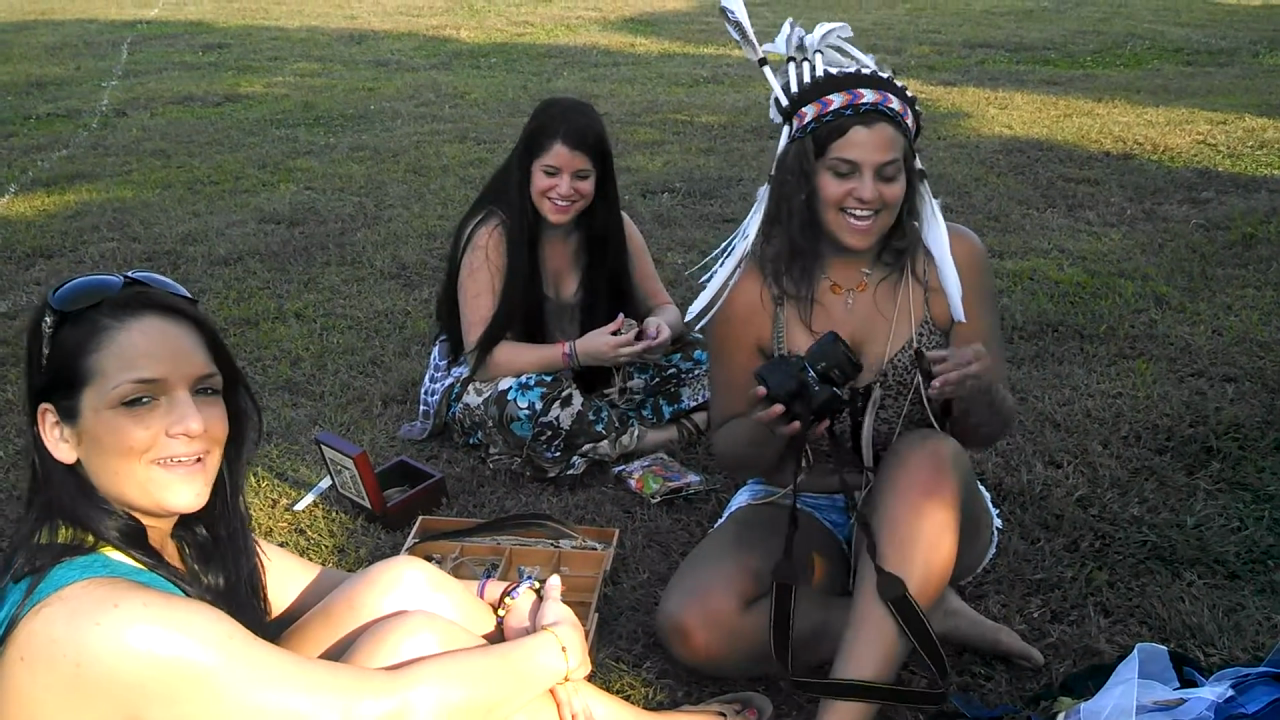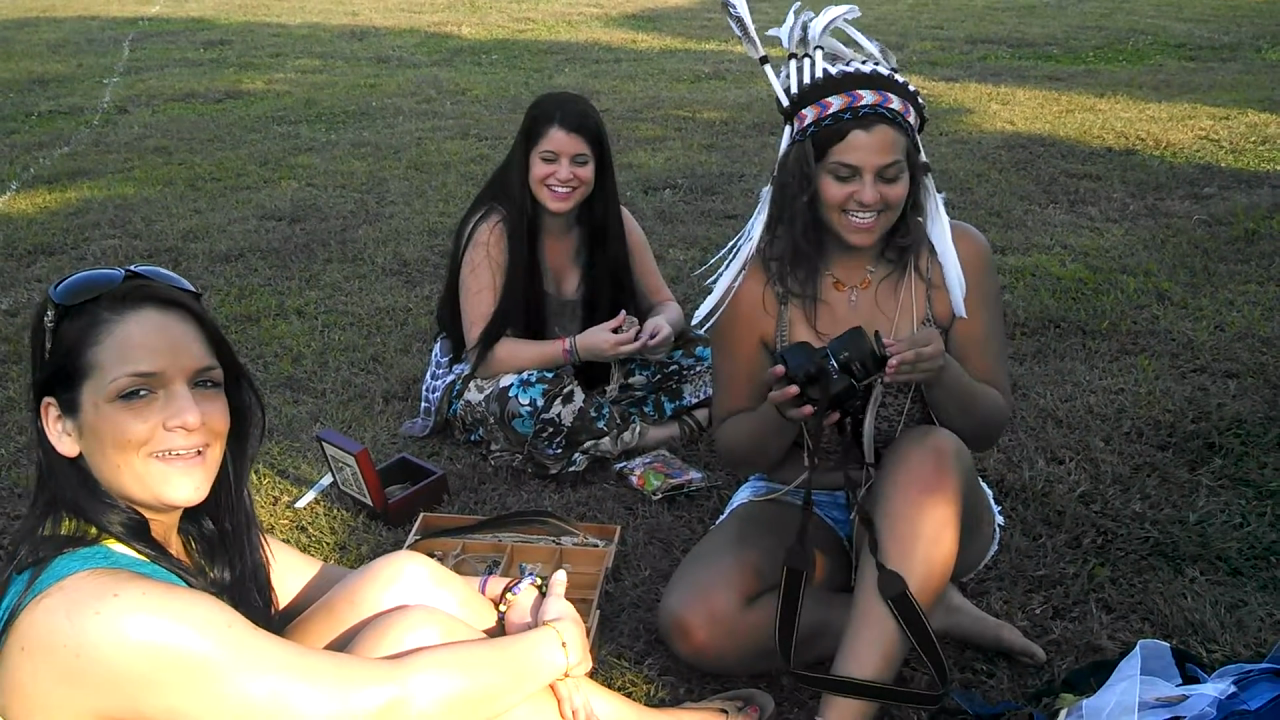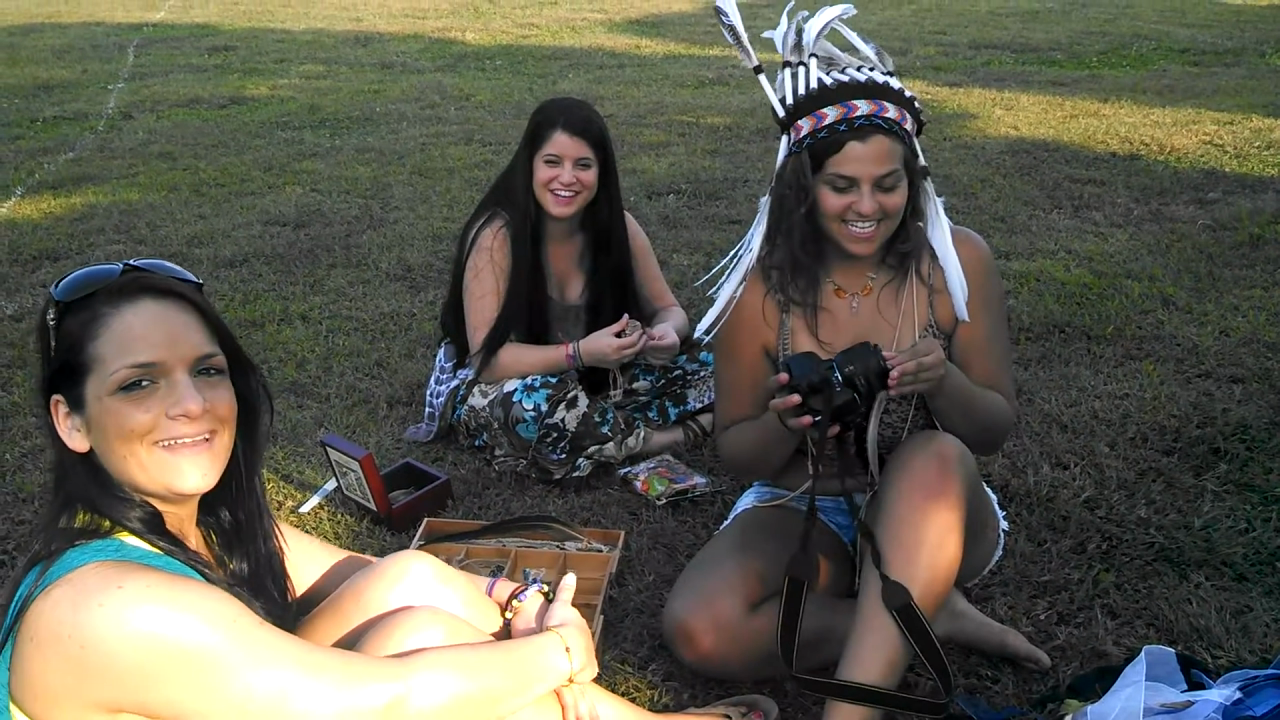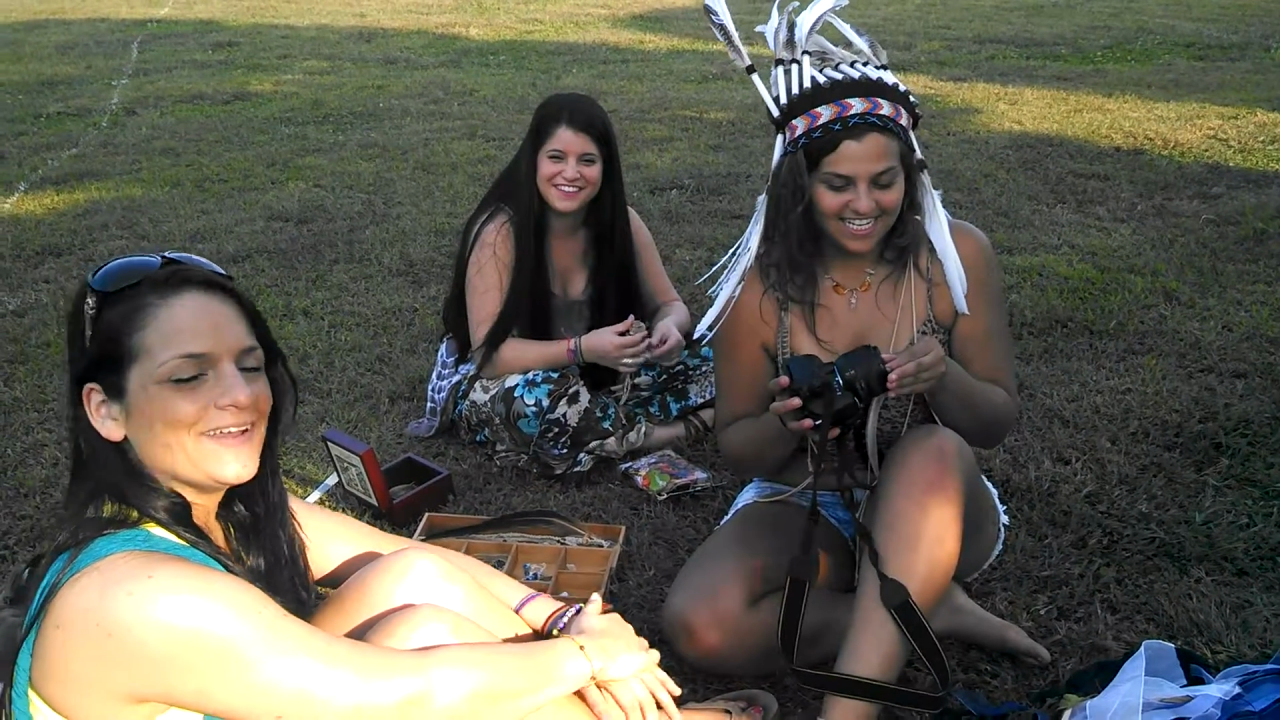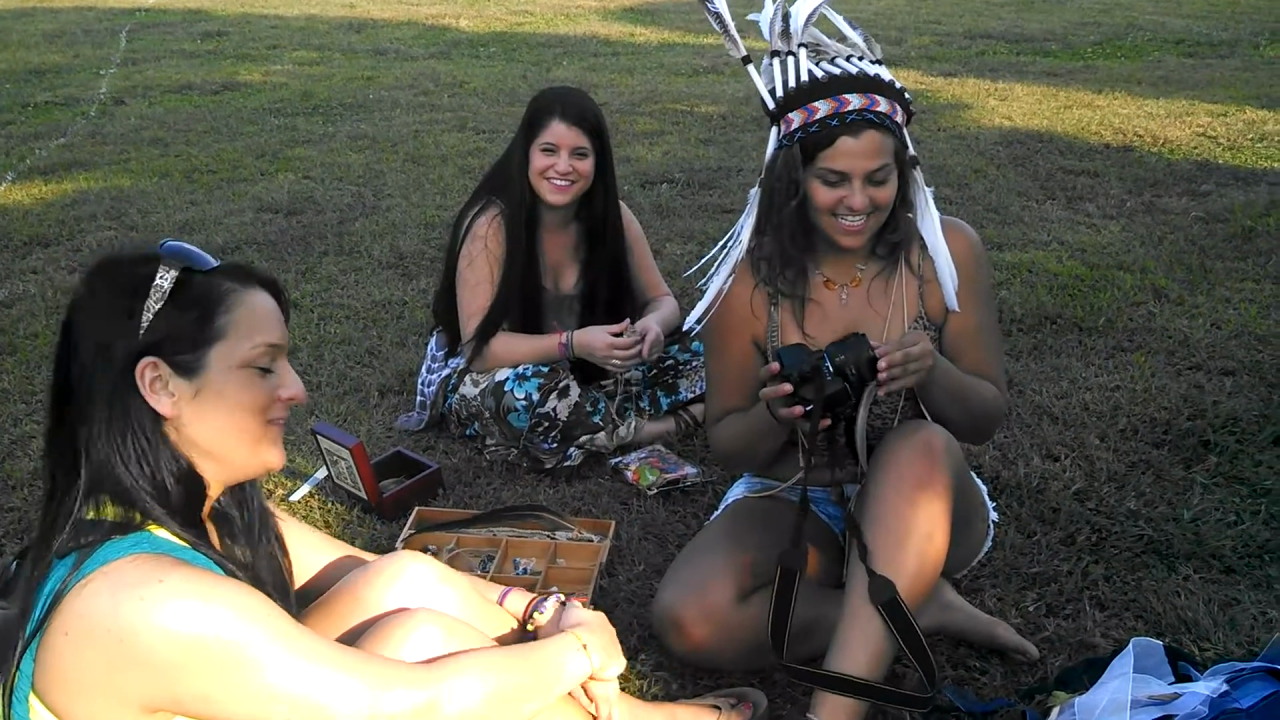
dt=0.3s
person 1, frame 1
left shoulder: (178, 529)
right shoulder: (97, 625)
left elbow: (342, 592)
left wrist: (498, 616)
right wrist: (553, 650)
left knee: (406, 587)
right knee: (414, 638)
person 1, frame 2
left shoulder: (183, 523)
right shoulder: (98, 616)
left elbow: (357, 593)
left wrist: (507, 613)
right wrist: (555, 643)
left knee: (408, 580)
right knee: (416, 634)
person 1, frame 3
left shoulder: (212, 513)
right shoulder: (108, 607)
left elbow: (387, 584)
left wrist: (523, 611)
right wrist: (559, 651)
left knee: (410, 584)
right knee: (417, 634)
person 1, frame 4
left shoulder: (235, 505)
right shoulder: (135, 598)
left elbow: (426, 566)
left wrist: (568, 618)
right wrist: (585, 653)
left knee: (413, 578)
right knee: (420, 631)
person 1, frame 5
left shoulder: (201, 506)
right shoulder: (141, 604)
left elbow: (369, 575)
left wrist: (543, 616)
right wrist: (580, 647)
left knee: (409, 580)
right knee: (419, 637)
person 2, frame 1
left shoulder: (953, 258)
right shoulder: (753, 284)
left elbow: (992, 431)
right elbow: (729, 451)
left wrist: (975, 386)
right wrist: (771, 428)
left hip: (927, 515)
right hip: (797, 513)
left knee: (928, 455)
right knee: (692, 627)
right ankle: (926, 614)
person 2, frame 2
left shoulder: (956, 255)
right shoulder: (761, 280)
left elbow: (990, 426)
right elbow: (734, 447)
left wrist: (941, 373)
right wrist: (783, 415)
left hip: (927, 515)
right hip: (798, 509)
left knee: (930, 448)
right knee: (693, 624)
right ankle: (926, 612)
person 2, frame 3
left shoulder: (958, 261)
right shoulder: (762, 287)
left elbow: (996, 431)
right elbow: (737, 453)
left wrist: (942, 382)
right wrist: (784, 425)
left hip: (931, 516)
right hip: (802, 516)
left knee: (934, 458)
right knee: (698, 630)
right ankle: (931, 616)
person 2, frame 4
left shoulder: (957, 254)
right shoulder: (761, 283)
left elbow: (997, 423)
right elbow: (736, 448)
left wrist: (943, 378)
right wrist: (784, 426)
left hip: (931, 514)
right hip: (803, 510)
left knee: (933, 448)
right knee: (698, 624)
right ankle: (931, 612)
person 2, frame 5
left shoulder: (948, 251)
right shoulder: (752, 277)
left elbow: (987, 419)
right elbow: (727, 444)
left wrist: (934, 372)
right wrist: (775, 418)
left hip: (923, 508)
right hip: (793, 505)
left knee: (920, 444)
right knee: (688, 618)
right ankle: (919, 608)
person 3, frame 1
left shoulder: (612, 225)
right shoulder: (493, 233)
left elbow: (663, 308)
right elbow: (483, 356)
left wrist: (660, 328)
right wrist: (575, 353)
left hip: (586, 378)
right hip: (493, 386)
left knee: (694, 355)
right knee: (530, 406)
right ankle: (664, 432)
person 3, frame 2
left shoulder: (612, 219)
right shoulder: (494, 229)
left elbow: (665, 305)
right elbow: (483, 353)
left wrist: (662, 327)
right wrist: (575, 349)
left hip: (587, 376)
right hip: (491, 384)
left knee: (698, 353)
right knee: (531, 402)
right ankle: (671, 429)
person 3, frame 3
left shoulder: (617, 225)
right shoulder: (498, 234)
left elbow: (667, 310)
right elbow: (487, 358)
left wrist: (666, 333)
right wrist: (578, 352)
left hip: (591, 380)
right hip: (497, 389)
left knee: (700, 359)
right knee: (535, 407)
right ankle: (671, 434)
person 3, frame 4
left shoulder: (619, 220)
right shoulder: (501, 230)
left elbow: (670, 306)
right elbow: (489, 353)
left wrist: (668, 329)
right wrist: (581, 349)
left hip: (592, 376)
right hip: (500, 384)
left knee: (702, 355)
right knee: (536, 403)
right ankle: (672, 429)
person 3, frame 5
left shoulder: (611, 216)
right shoulder: (492, 223)
left elbow: (661, 301)
right elbow: (479, 347)
left wrist: (652, 326)
right wrist: (572, 345)
left hip: (580, 372)
right hip: (489, 380)
left knee: (693, 349)
right knee: (525, 397)
right ankle: (664, 425)
